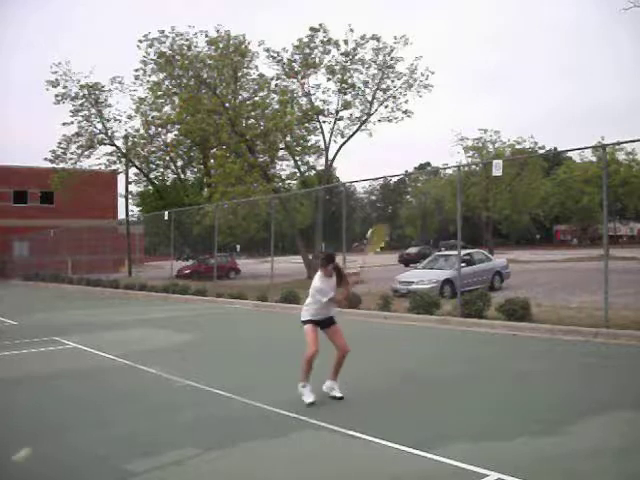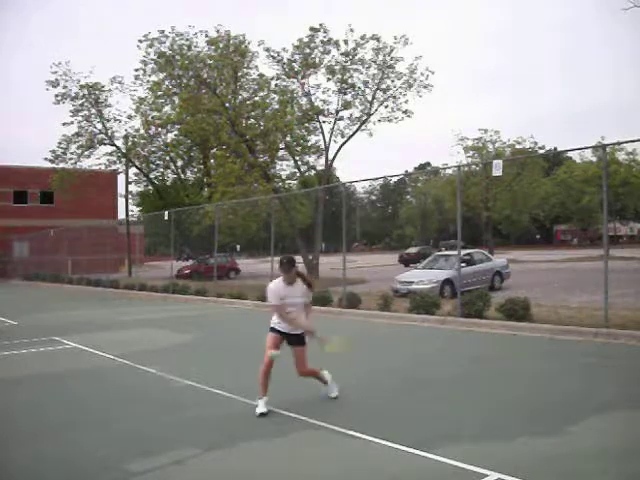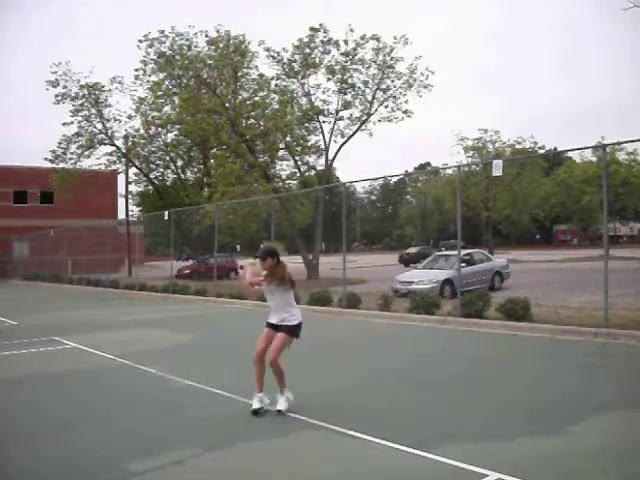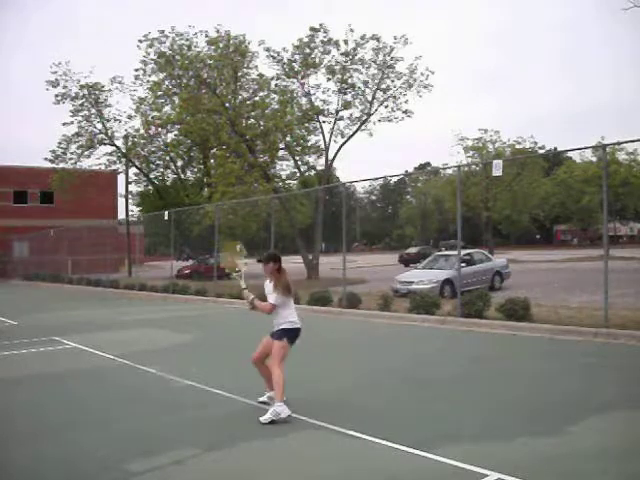
dt=0.3s
person 1, frame 1
left shoulder: (334, 275)
right shoulder: (319, 285)
right elbow: (336, 302)
right wrist: (348, 289)
left hip: (326, 316)
right hip: (310, 316)
left knee: (343, 350)
right knee: (312, 351)
left ankle: (331, 384)
right ankle: (304, 386)
person 1, frame 2
left shoulder: (303, 285)
right shoulder: (274, 286)
left elbow: (306, 309)
right elbow: (281, 313)
left wrist: (306, 326)
right wrist: (303, 326)
left hip: (297, 330)
right hip: (278, 327)
left knee: (302, 371)
right knee: (268, 361)
left ankle: (325, 378)
right ankle: (262, 399)
person 1, frame 3
left shoulder: (278, 278)
right shoulder: (267, 276)
left elbow: (250, 281)
right elbow: (250, 283)
left wrist: (248, 273)
right wrist: (247, 273)
left hip: (290, 323)
right hip: (274, 321)
left knee: (272, 358)
right knee: (258, 355)
left ankle: (284, 394)
right ankle: (259, 397)
person 1, frame 4
left shoulder: (280, 285)
right shoulder: (268, 283)
left elbow: (269, 309)
right elbow: (267, 307)
left wrist: (251, 299)
right wrist: (254, 302)
left hip: (289, 328)
right hip: (279, 328)
left knee: (275, 364)
right knee: (257, 358)
left ankle: (279, 407)
right ankle: (273, 393)
